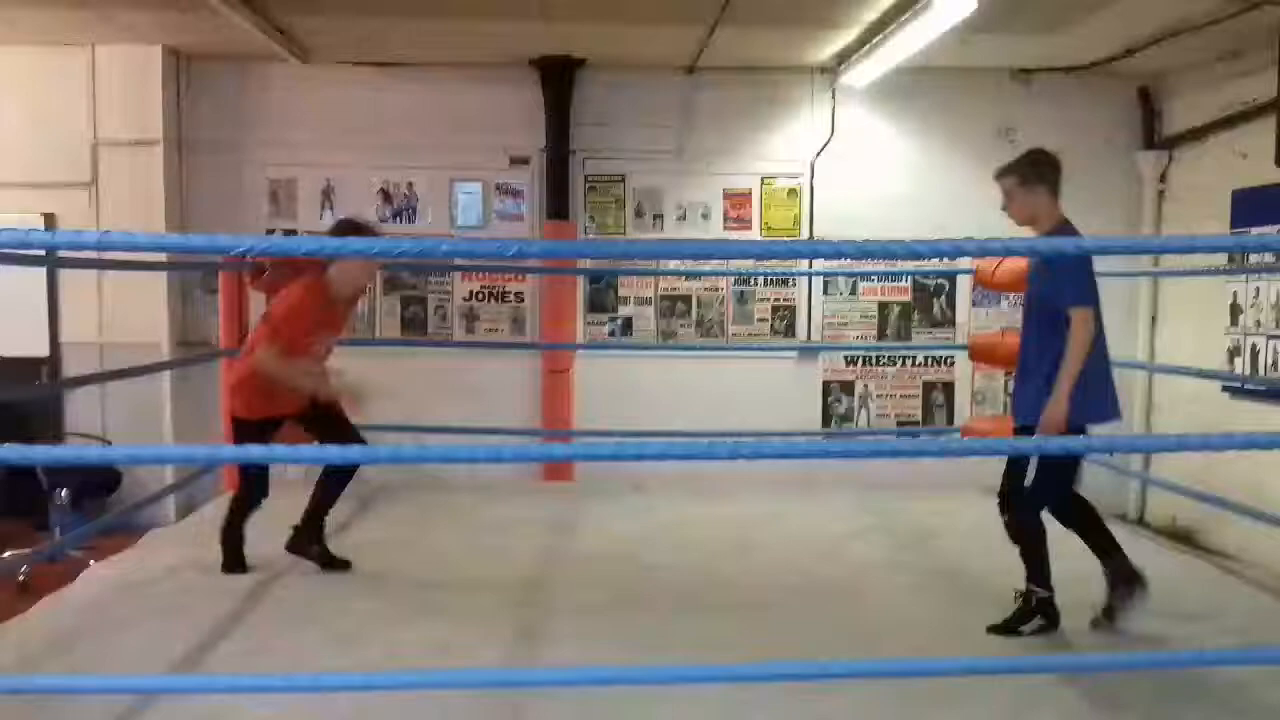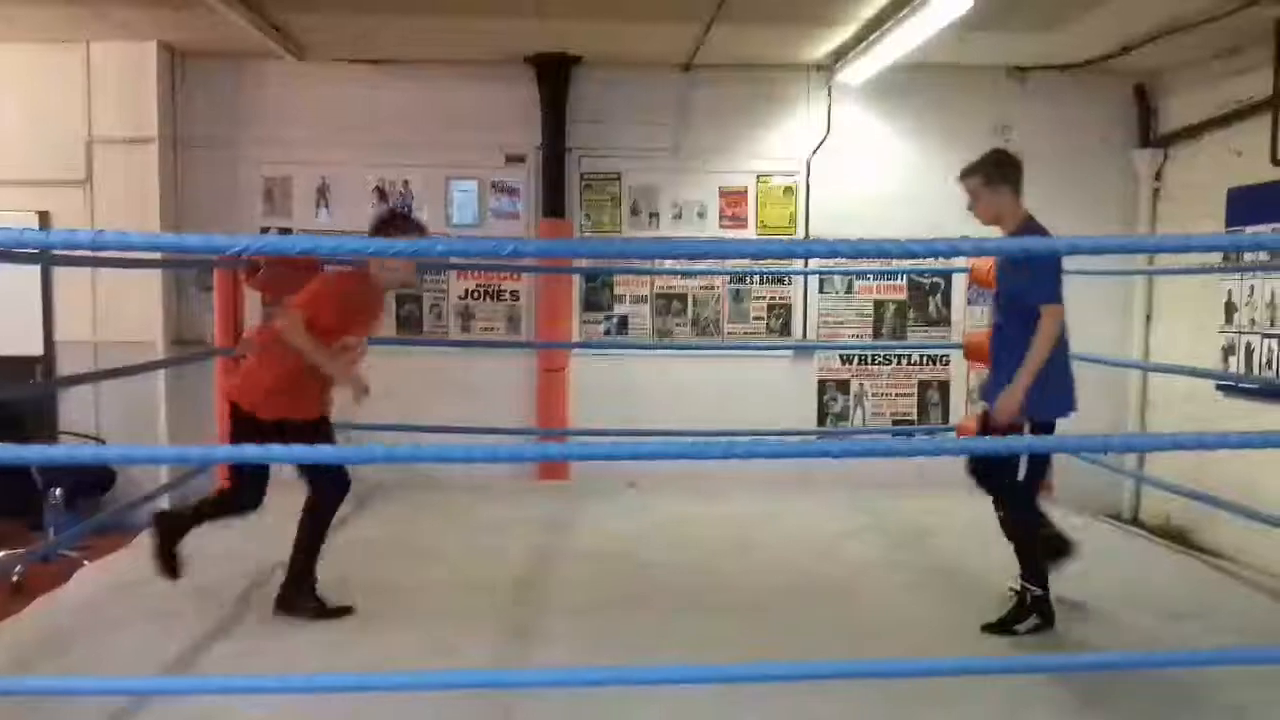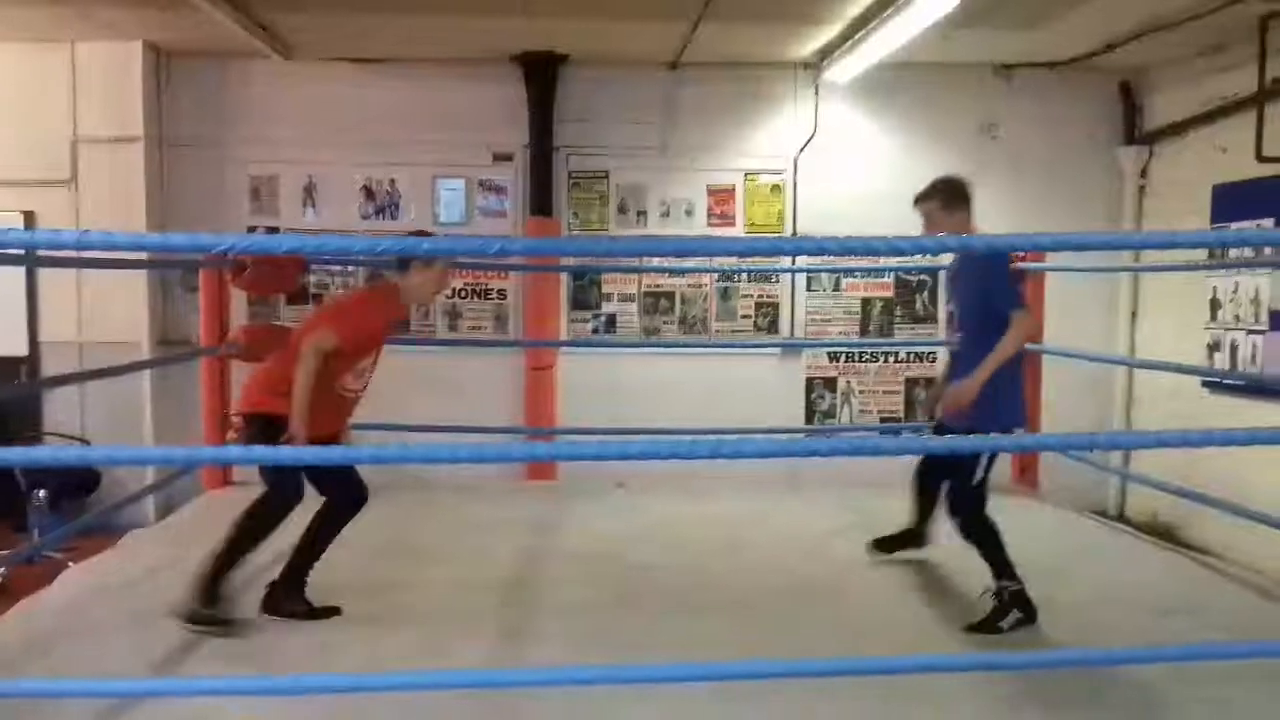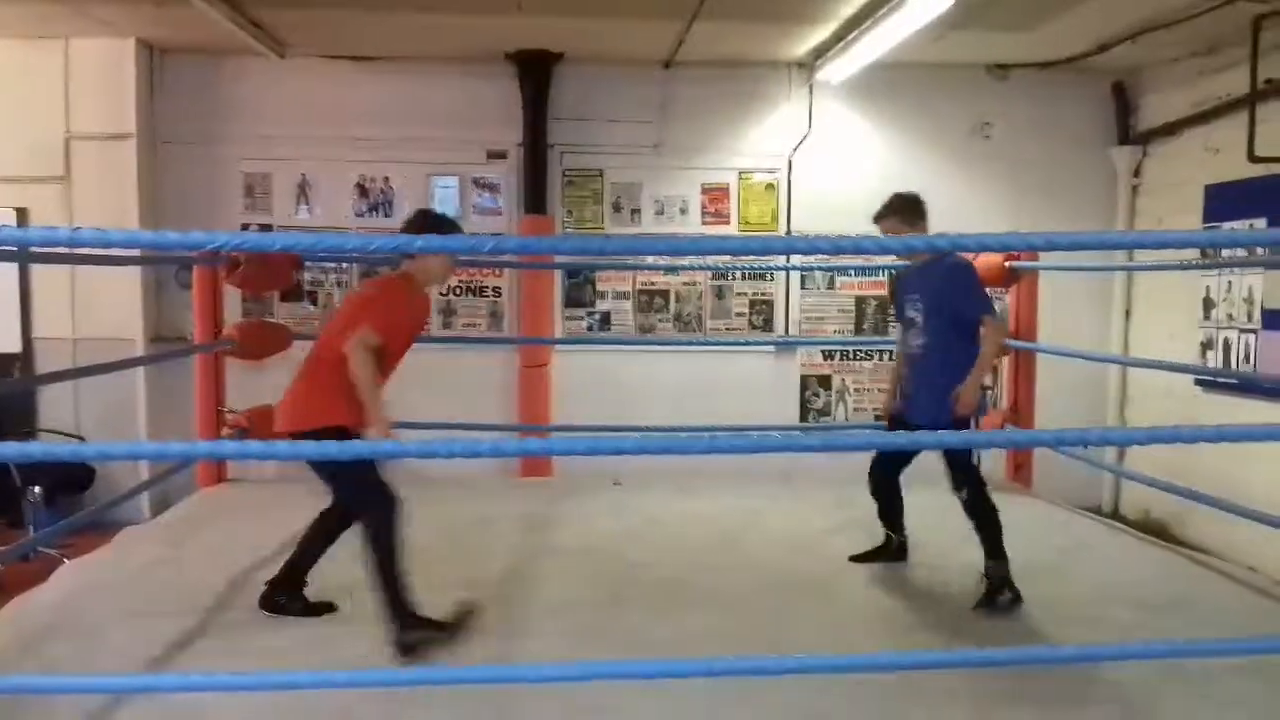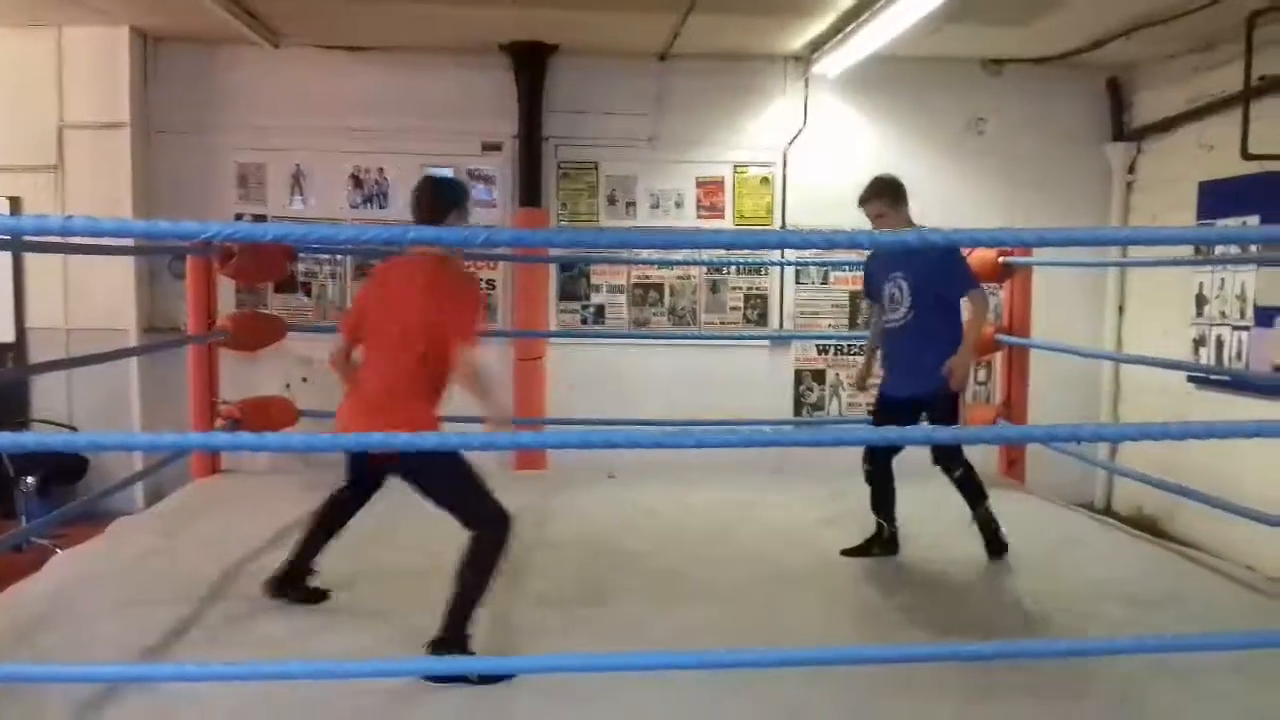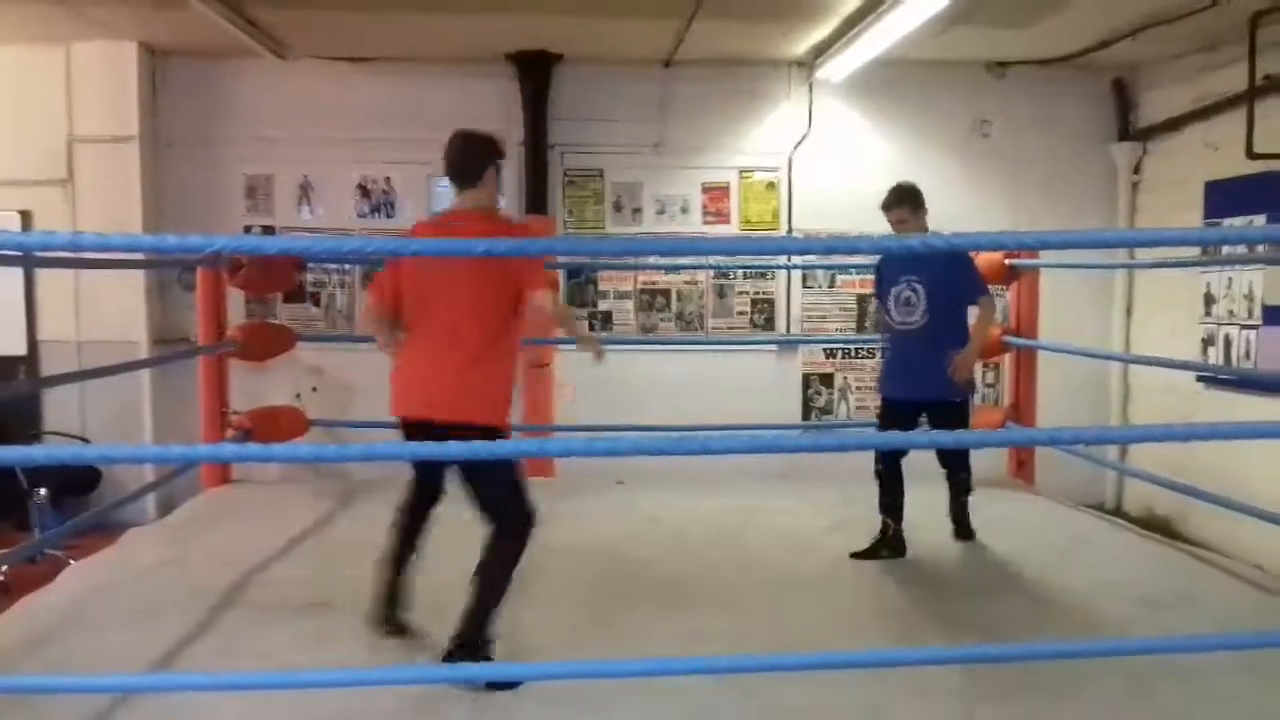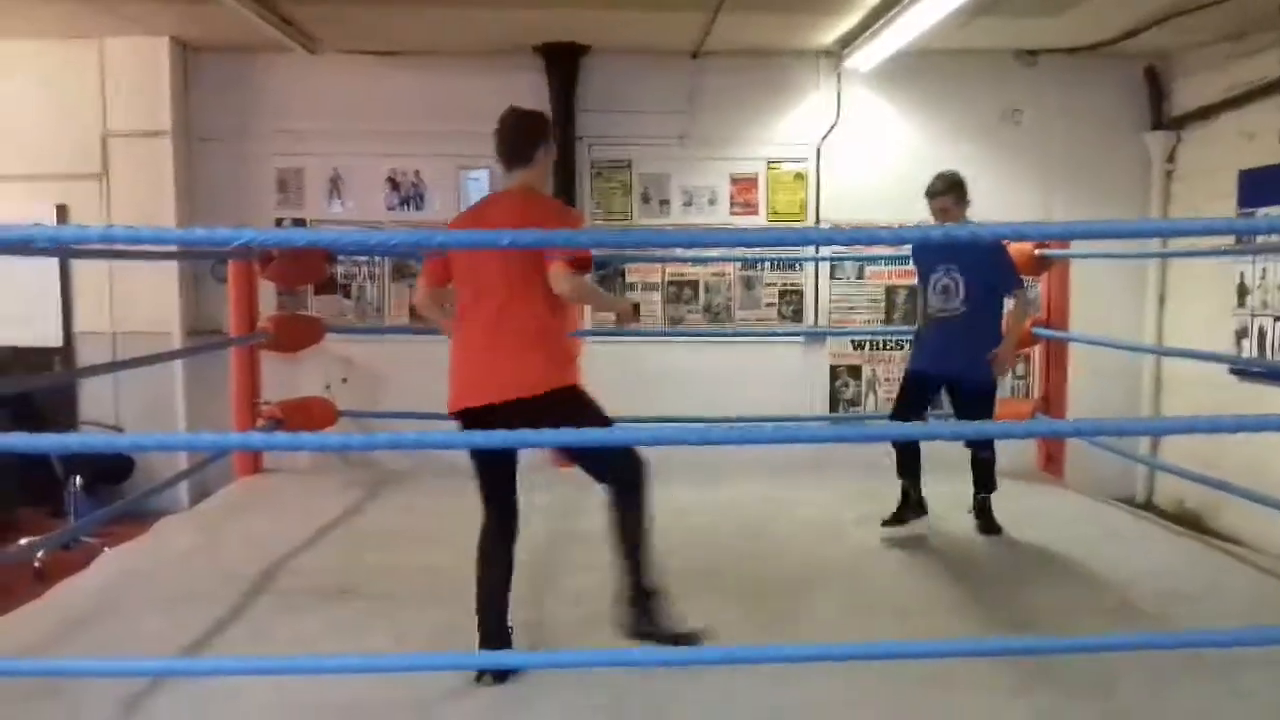
dt=0.2s
person 1, frame 1
left shoulder: (350, 294)
right shoulder: (302, 298)
right elbow: (264, 358)
left wrist: (321, 381)
right wrist: (320, 388)
left hip: (302, 388)
right hip: (256, 394)
left knee: (350, 448)
right knee: (255, 487)
left ankle: (309, 534)
right ankle: (231, 539)
person 1, frame 2
left shoulder: (373, 298)
right shoulder: (344, 285)
right elbow: (288, 325)
right wrist: (336, 371)
left hip: (304, 405)
right hip: (261, 395)
left knee: (332, 484)
right knee: (246, 496)
left ankle: (298, 588)
right ankle: (172, 524)
person 1, frame 3
left shoulder: (389, 311)
right shoulder: (373, 305)
right elbow: (312, 347)
left wrist: (337, 427)
right wrist: (299, 417)
right hip: (275, 406)
left knee: (350, 495)
right knee: (284, 494)
left ankle: (286, 592)
right ankle: (207, 594)
person 1, frame 4
left shoulder: (384, 288)
right shoulder: (407, 297)
right elbow: (357, 348)
left wrist: (370, 416)
right wrist: (377, 417)
left hip: (305, 412)
right hip: (323, 416)
left knee: (352, 500)
right knee: (377, 502)
left ankle: (283, 591)
right ankle: (406, 625)
person 1, frame 5
left shoulder: (385, 274)
right shoulder: (460, 283)
left elbow: (342, 350)
right elbow: (463, 365)
right wrist: (501, 410)
left hip: (360, 421)
right hip: (404, 429)
left knee: (356, 491)
right knee: (491, 524)
left ankle: (289, 578)
right ankle: (449, 649)
person 1, frame 6
left shoulder: (416, 238)
right shoulder: (513, 238)
left elbow: (373, 317)
right elbow: (545, 305)
right wrist: (584, 336)
left hip: (414, 400)
right hip: (472, 405)
left knee: (425, 491)
right knee: (513, 520)
left ankle: (390, 601)
right ankle: (468, 645)
person 1, frame 7
left shoulder: (468, 220)
right shoulder: (552, 213)
left elbow: (424, 297)
right elbow: (564, 283)
right wrist: (619, 304)
left hip: (468, 391)
right hip: (535, 381)
left knee: (500, 515)
right knee: (626, 473)
left ankle: (493, 652)
right ankle: (640, 607)
person 2, frame 1
left shoulder: (1063, 249)
right shoulder: (1054, 247)
left elbow: (1084, 323)
left wrist: (1058, 397)
left hip: (1055, 401)
right hip: (1045, 398)
left knee: (1017, 500)
right knee: (1056, 495)
left ankle: (1040, 603)
right ankle: (1120, 572)
person 2, frame 2
left shoulder: (1034, 246)
left elbow: (1054, 320)
left wrist: (1017, 389)
left hip: (1031, 397)
right hip: (1007, 390)
left knee: (1012, 493)
right knee: (985, 467)
left ankle: (1035, 600)
right ankle: (1047, 542)
person 2, frame 3
left shoulder: (991, 262)
right shoulder: (958, 267)
left elbow: (1023, 324)
left wrist: (976, 380)
right wrist: (947, 383)
left hip: (987, 405)
right hip: (959, 405)
left knee: (966, 504)
right knee: (929, 473)
left ankle: (1014, 597)
right ankle: (920, 531)
person 2, frame 4
left shoulder: (956, 272)
right shoulder: (903, 279)
left elbow: (994, 328)
left wrist: (974, 382)
right wrist: (897, 388)
left hip: (951, 403)
right hip: (915, 402)
left knee: (965, 483)
right knee: (882, 469)
left ankle: (1000, 578)
right ankle: (894, 540)
person 2, frame 5
left shoulder: (939, 251)
right shoulder: (877, 259)
left elbow: (979, 301)
left wrist: (964, 354)
right wrist: (868, 361)
left hip: (937, 376)
right hip: (895, 379)
left knee: (946, 454)
right knee: (876, 457)
left ankle: (985, 519)
right ankle: (885, 533)
person 2, frame 6
left shoulder: (952, 257)
right shoulder: (887, 262)
left elbow: (987, 307)
left wrist: (971, 350)
left hip: (945, 380)
right hip: (899, 380)
left knee: (953, 456)
right knee: (887, 456)
left ankle: (960, 511)
right ankle: (890, 536)
person 2, frame 7
left shoulder: (989, 248)
right shoulder: (924, 249)
left elbow: (1021, 298)
left wrist: (1008, 344)
left hip: (975, 363)
right hip: (927, 357)
left knee: (979, 437)
right knee: (902, 420)
left ankle: (982, 505)
right ankle: (911, 499)
